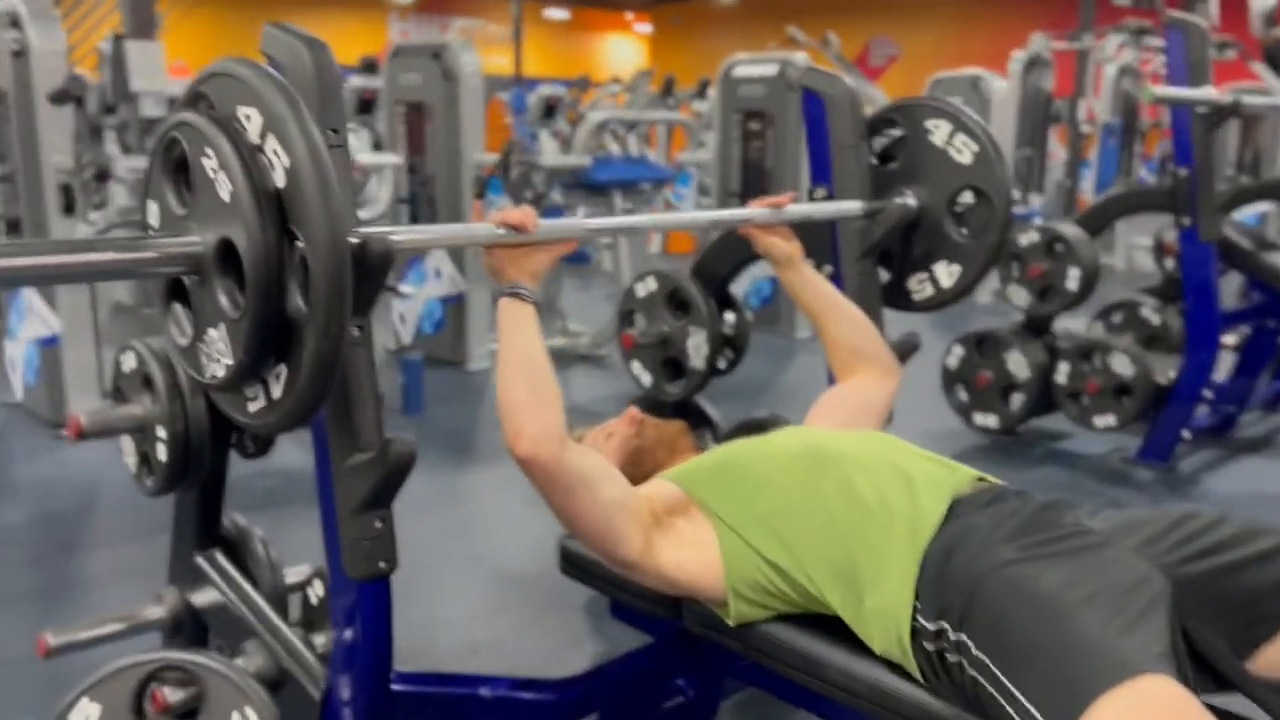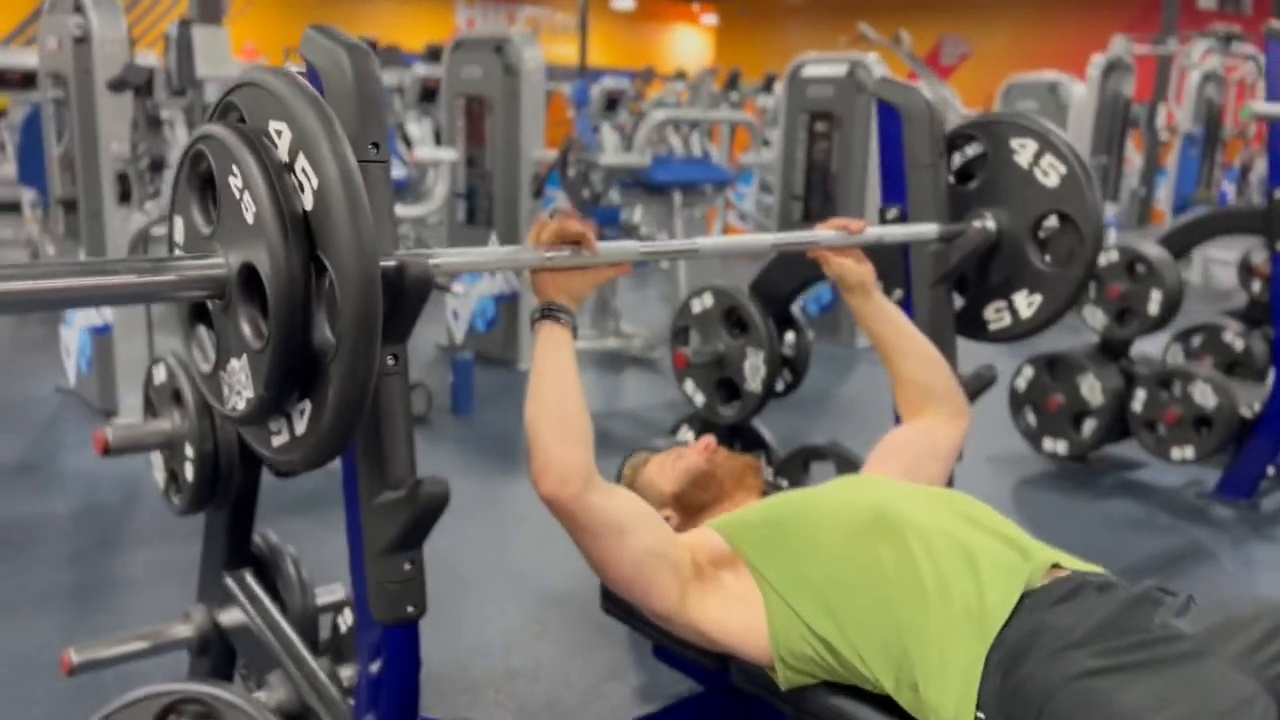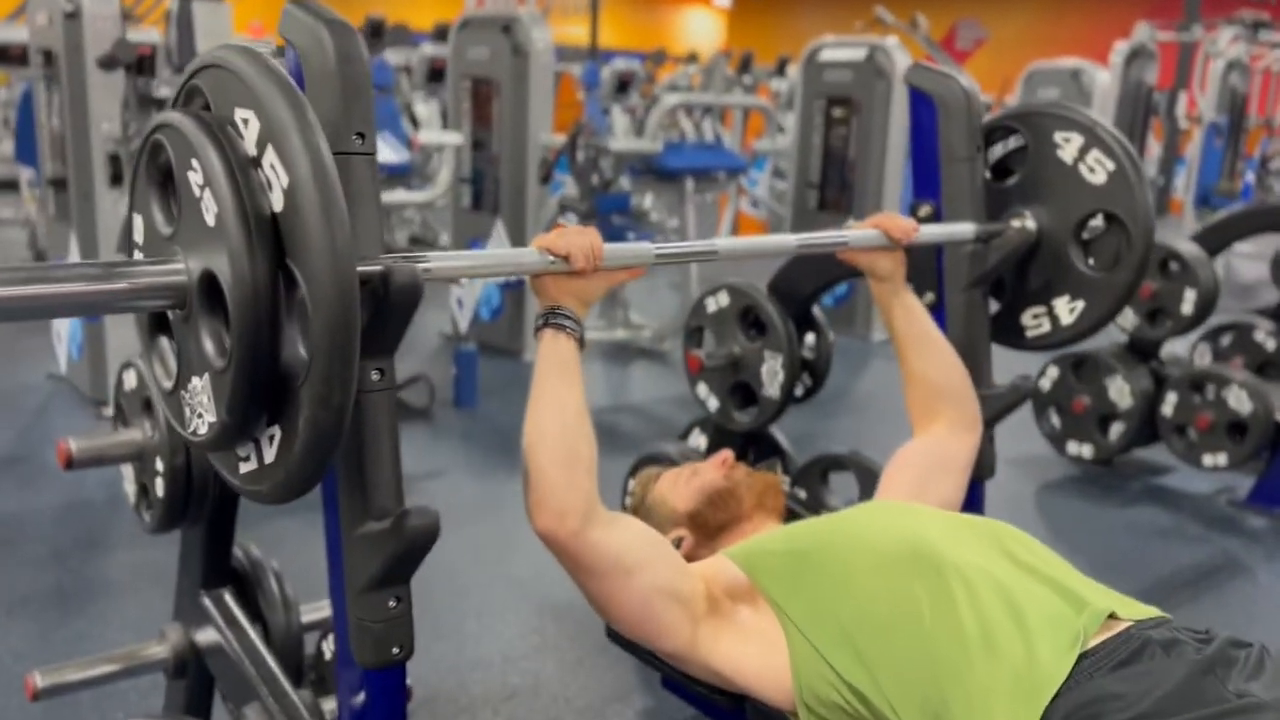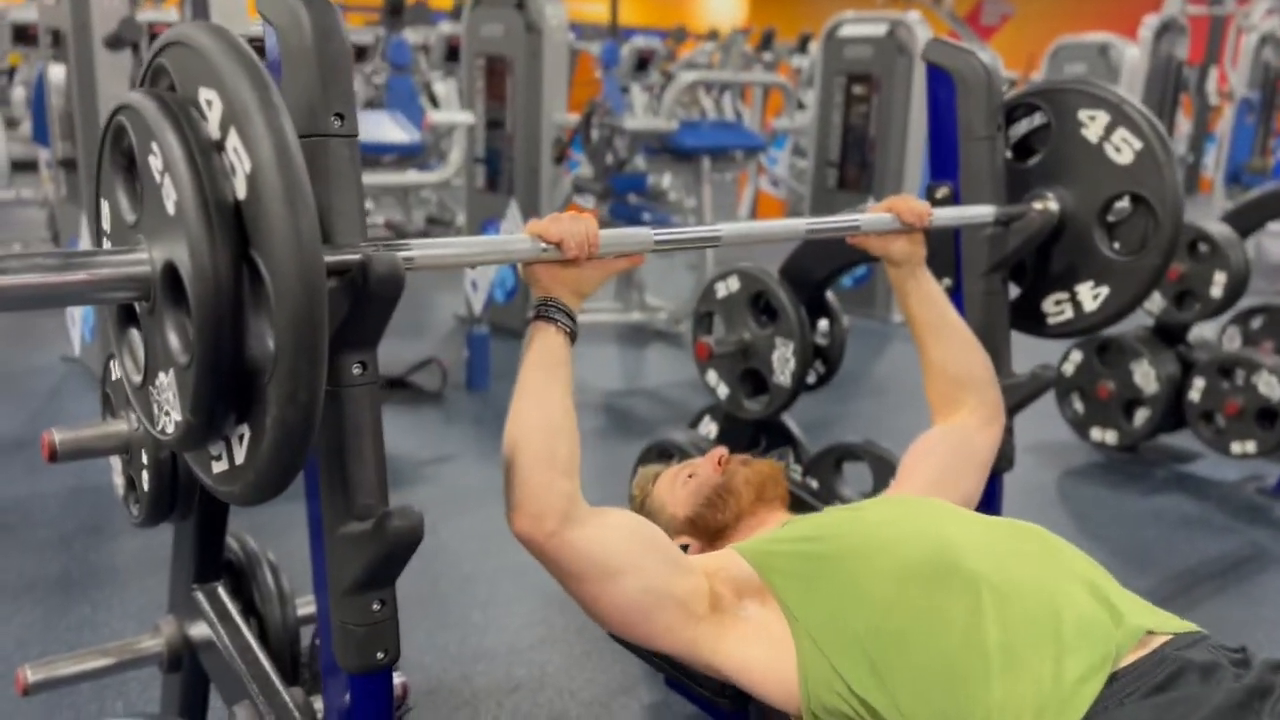
dt=0.4s
person 1, frame 1
left shoulder: (770, 459)
right shoulder: (658, 523)
left elbow: (872, 372)
right elbow: (538, 443)
left wrist: (791, 265)
right wrist: (517, 291)
person 1, frame 2
left shoulder: (848, 499)
right shoulder: (703, 571)
left elbow: (942, 414)
right elbow: (566, 481)
left wrist: (863, 294)
right wrist: (556, 311)
person 1, frame 3
left shoulder: (871, 525)
right shoulder: (717, 602)
left elbow: (952, 423)
right elbow: (565, 514)
left wrist: (889, 287)
right wrist: (562, 320)
person 1, frame 4
left shoulder: (889, 520)
right shoulder: (725, 597)
left elbow: (973, 412)
right elbow: (546, 513)
left wrist: (908, 271)
right wrist: (555, 309)
